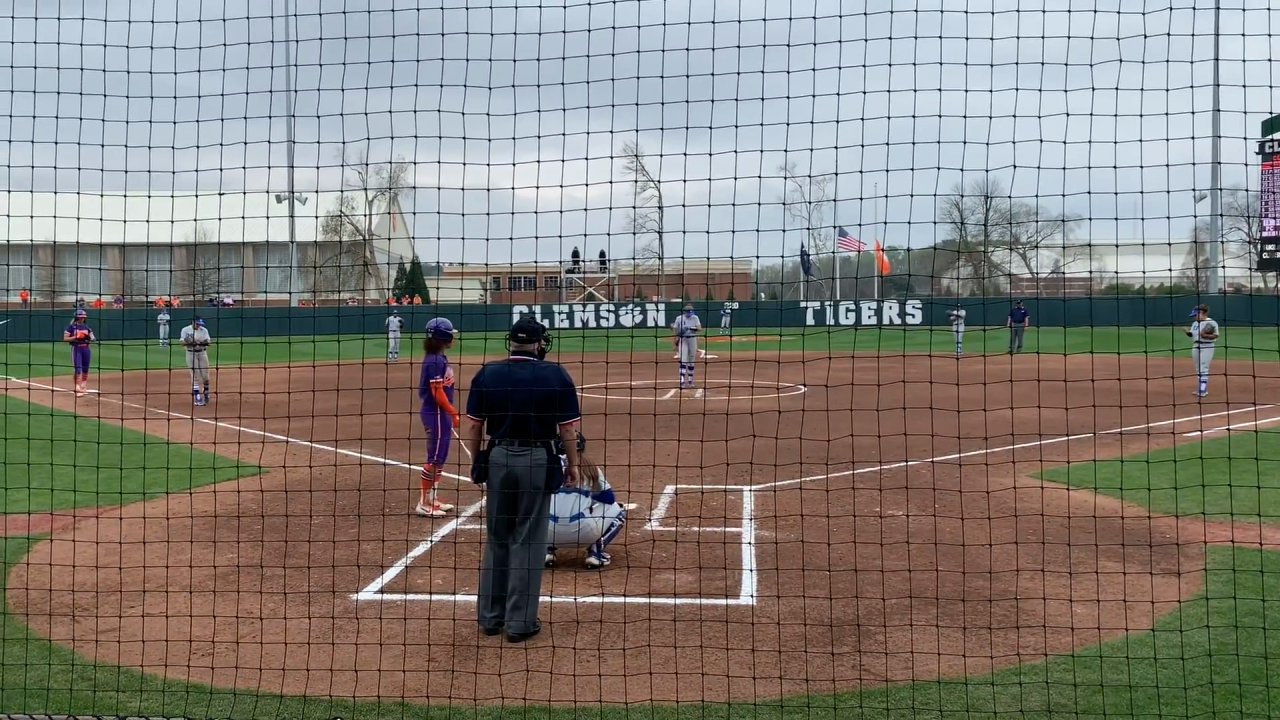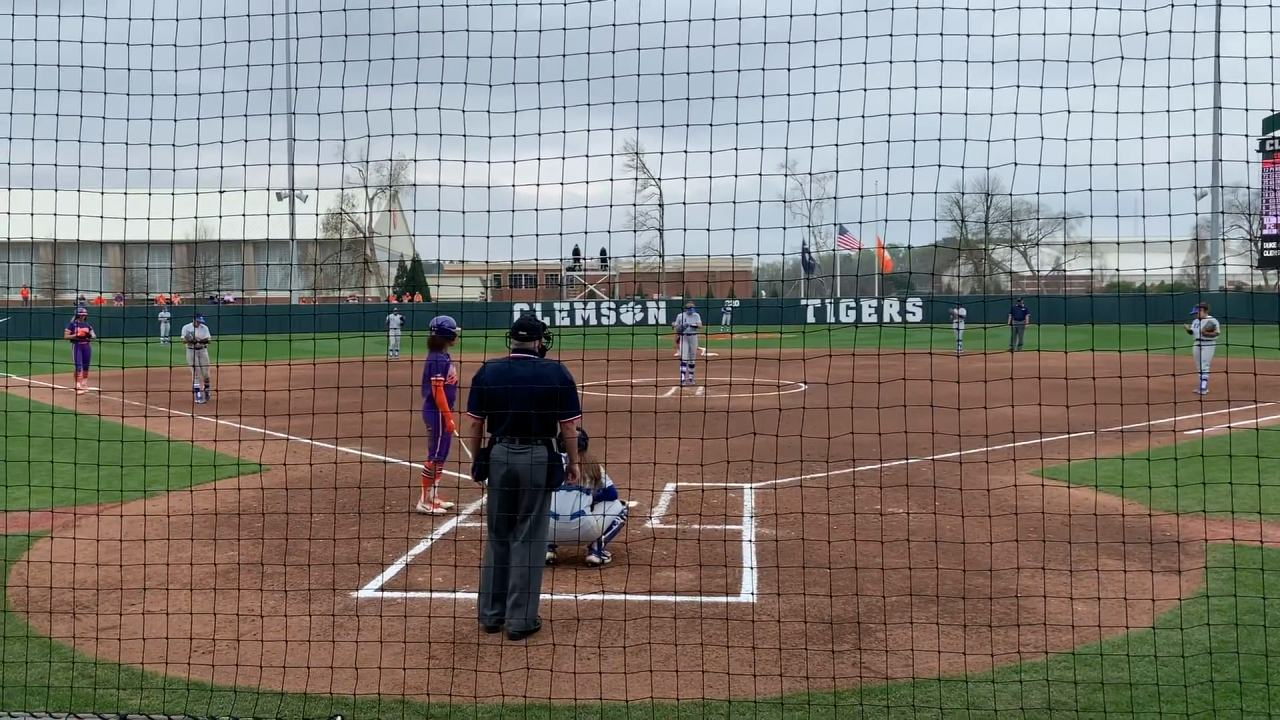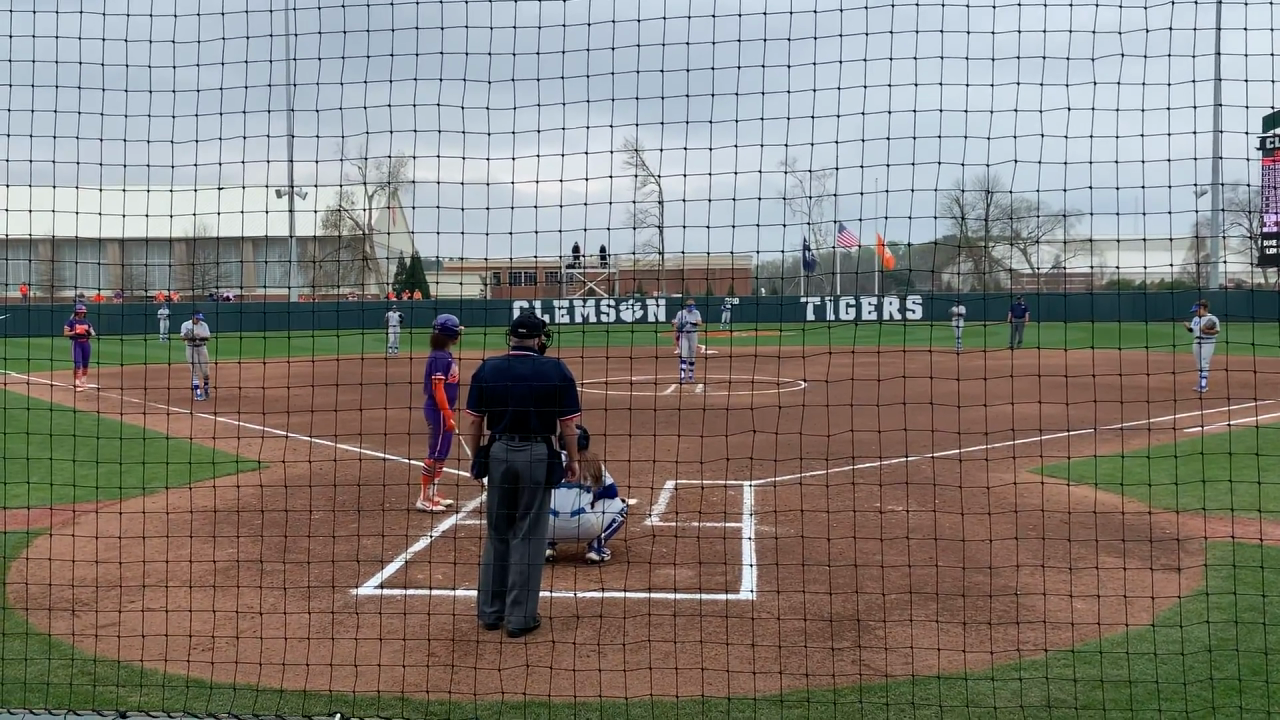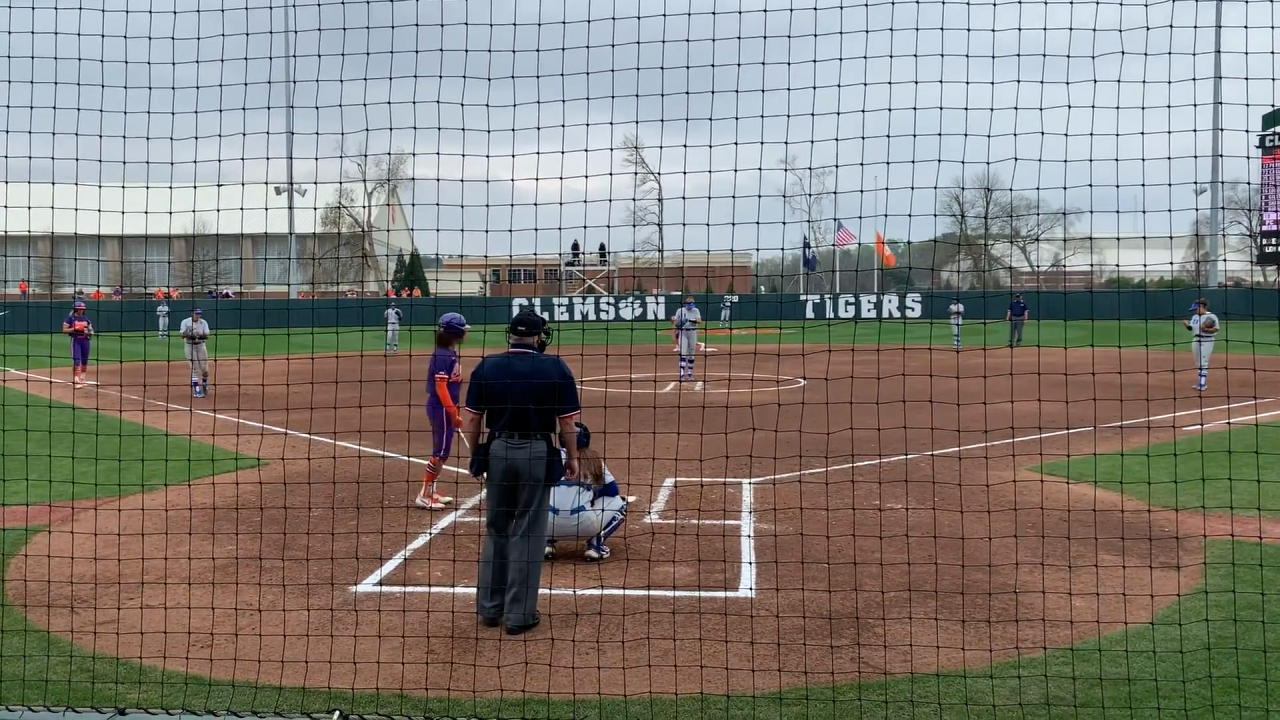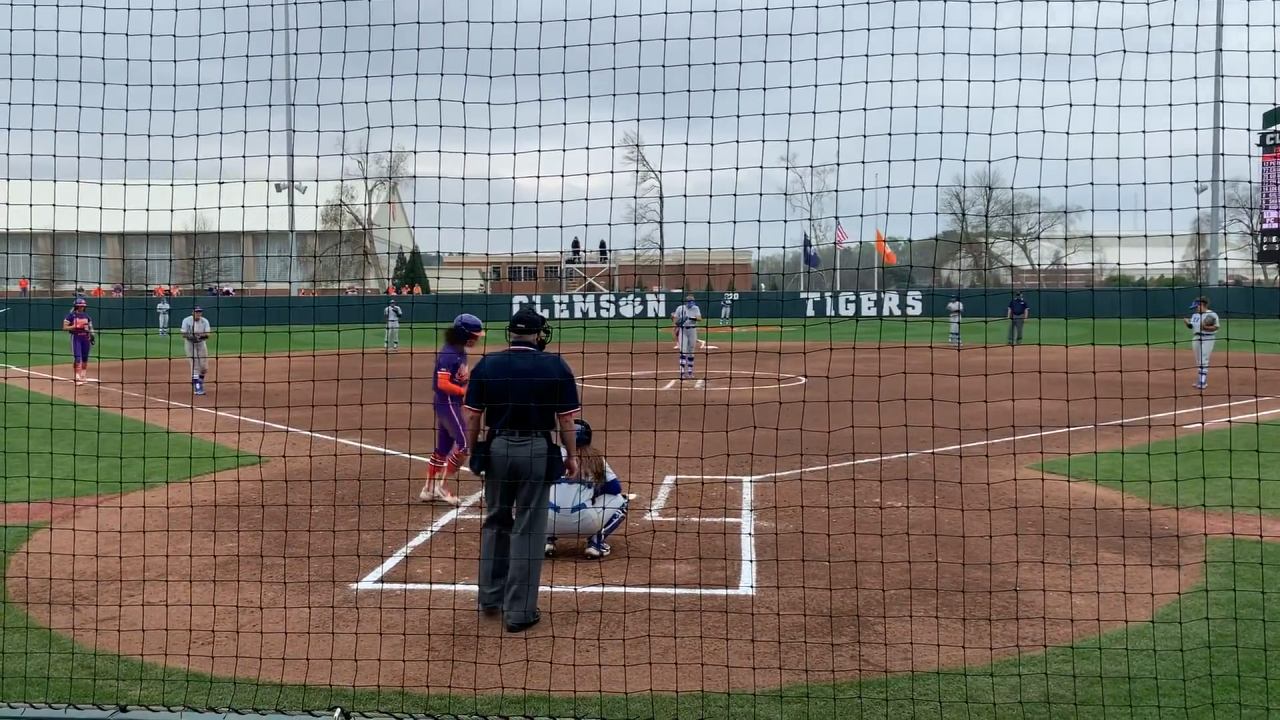
dt=0.2s
person 1, frame 1
left shoulder: (487, 374)
right shoulder: (556, 375)
left elbow: (474, 425)
right elbow: (567, 427)
left wrist: (476, 462)
right wrist: (572, 463)
left hip: (498, 458)
right hip: (538, 460)
left knee: (496, 538)
right knee: (529, 541)
left ankle: (491, 616)
right ankle: (520, 621)
person 1, frame 2
left shoulder: (487, 371)
right shoulder: (556, 372)
left elbow: (475, 423)
right elbow: (568, 425)
left wrist: (477, 461)
right wrist: (572, 461)
left hip: (499, 456)
right hip: (538, 458)
left knee: (497, 536)
right knee: (529, 538)
left ankle: (491, 614)
right ankle: (521, 619)
person 1, frame 3
left shoulder: (487, 369)
right shoulder: (556, 370)
left elbow: (475, 421)
right elbow: (567, 424)
left wrist: (477, 458)
right wrist: (572, 459)
left hip: (498, 454)
right hip: (537, 456)
left knee: (497, 534)
right knee: (529, 536)
left ankle: (490, 611)
right ankle: (520, 617)
person 1, frame 4
left shoulder: (487, 366)
right shoulder: (555, 368)
left elbow: (473, 419)
right elbow: (567, 421)
left wrist: (475, 456)
right wrist: (571, 457)
left hip: (498, 451)
right hip: (537, 453)
left knee: (496, 530)
right knee: (529, 533)
left ankle: (490, 607)
right ankle: (519, 614)
person 1, frame 5
left shoulder: (486, 365)
right shoulder: (555, 365)
left elbow: (472, 416)
right elbow: (566, 419)
left wrist: (473, 453)
right wrist: (571, 455)
left hip: (497, 449)
right hip: (537, 450)
left knee: (496, 522)
right knee: (529, 530)
left ankle: (491, 597)
right ankle: (519, 611)
person 2, frame 1
left shoulder: (439, 358)
right shoulder: (435, 360)
right elbow: (437, 393)
left wrist: (449, 414)
right wrist: (453, 413)
left hip: (440, 413)
right hip: (435, 413)
left knee: (440, 457)
right knee: (434, 457)
left ankle: (431, 499)
right ankle: (424, 503)
person 2, frame 2
left shoulder: (443, 356)
right shoulder: (437, 358)
right elbow: (437, 392)
left wrist: (448, 416)
right wrist: (448, 417)
left hip: (441, 411)
right hip: (437, 412)
left knee: (441, 455)
right knee: (435, 456)
left ankle: (433, 497)
right ankle: (424, 501)
person 2, frame 3
left shoulder: (445, 355)
right shoulder: (439, 357)
right elbow: (438, 390)
right wrist: (448, 416)
left hip: (444, 409)
right hip: (438, 410)
left knee: (442, 453)
right knee: (435, 453)
left ankle: (432, 494)
right ankle: (424, 499)
person 2, frame 4
left shoulder: (450, 353)
right shoulder: (442, 355)
right elbow: (440, 388)
left wrist: (454, 410)
right wrist: (453, 413)
left hip: (445, 407)
right hip: (440, 408)
left knee: (443, 451)
right knee: (440, 452)
left ankle: (430, 492)
right ankle: (424, 496)
person 2, frame 5
left shoulder: (460, 352)
right shoulder: (449, 353)
right elbow: (443, 383)
right wrist: (466, 392)
left hip: (450, 403)
right hip: (447, 403)
left knee: (443, 447)
right knee: (464, 444)
left ankle: (429, 489)
right ankle: (441, 484)
